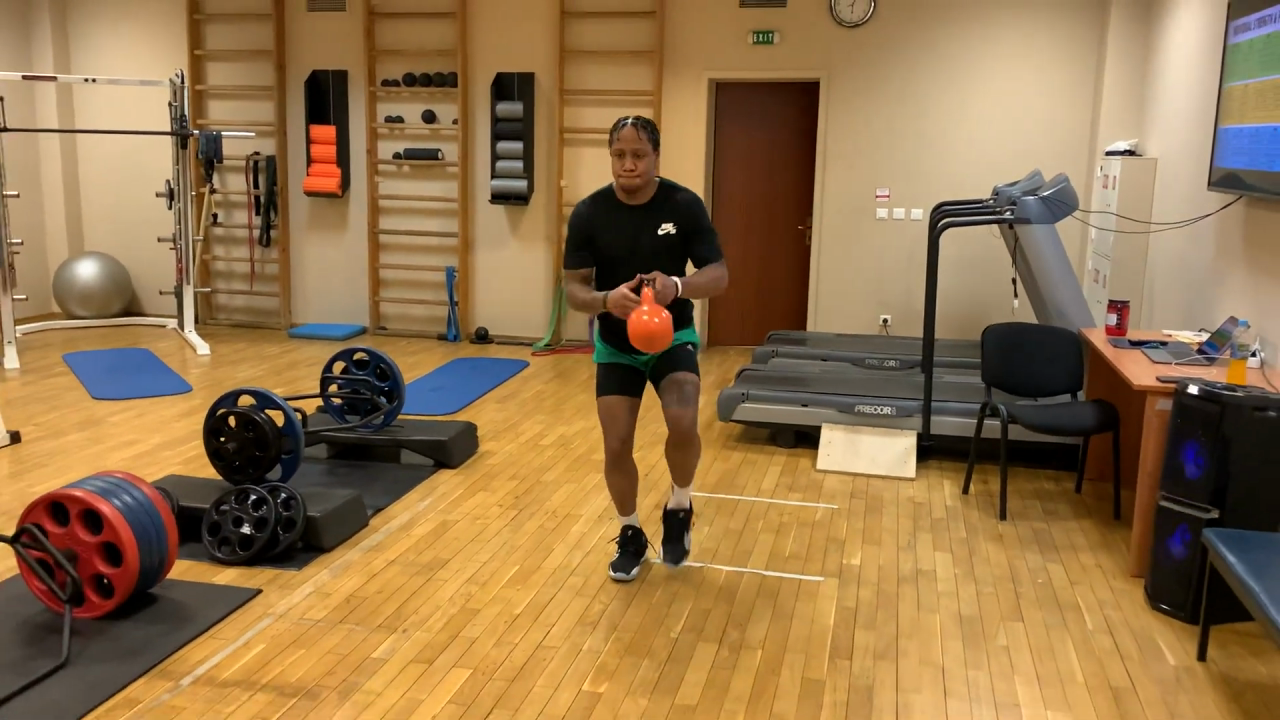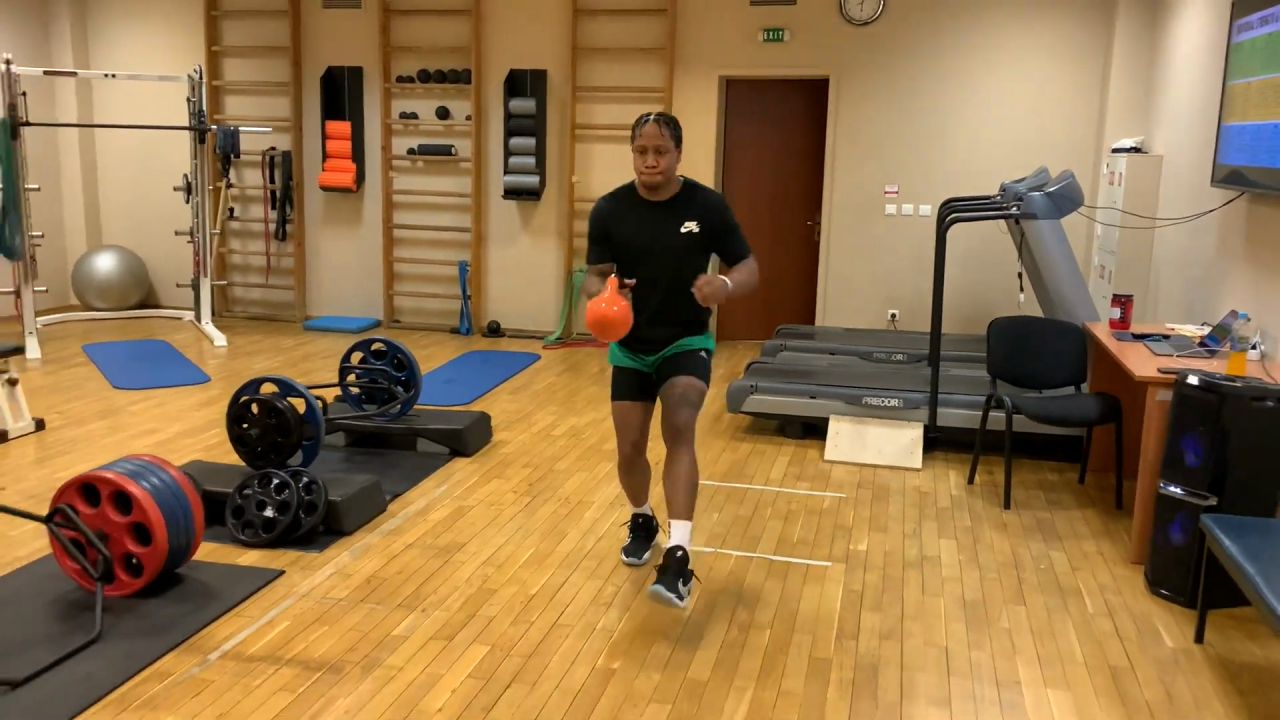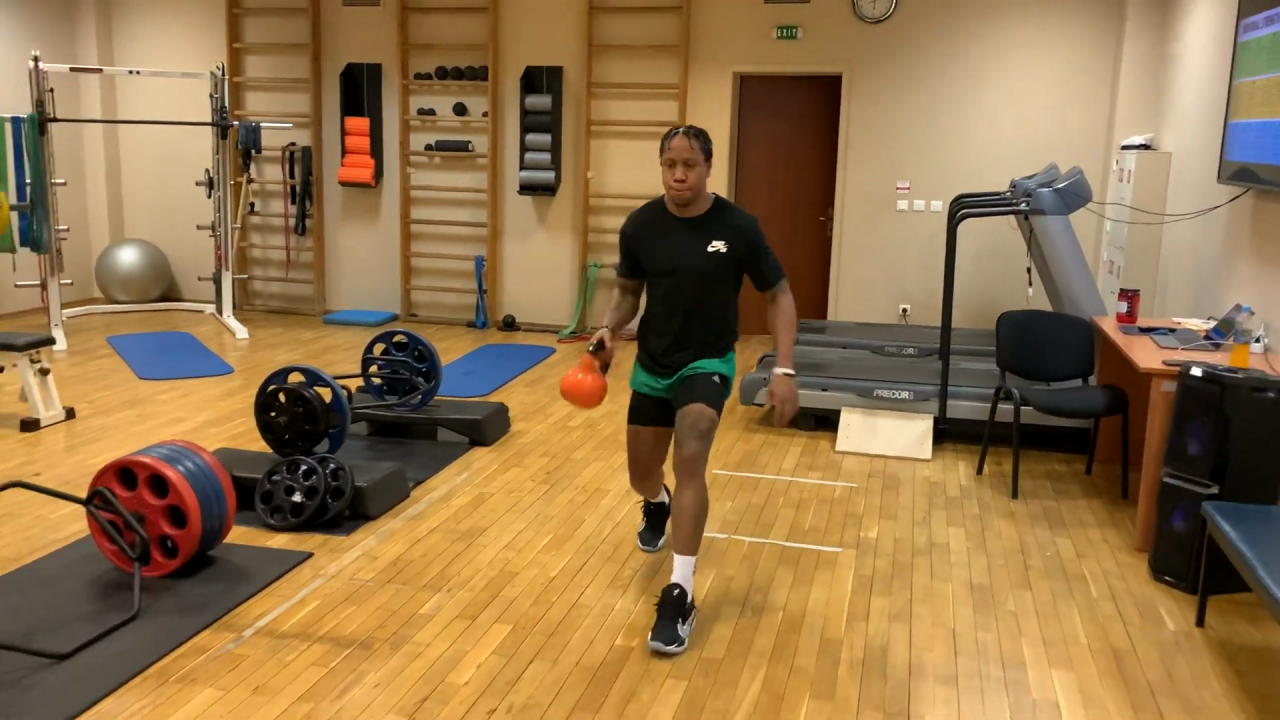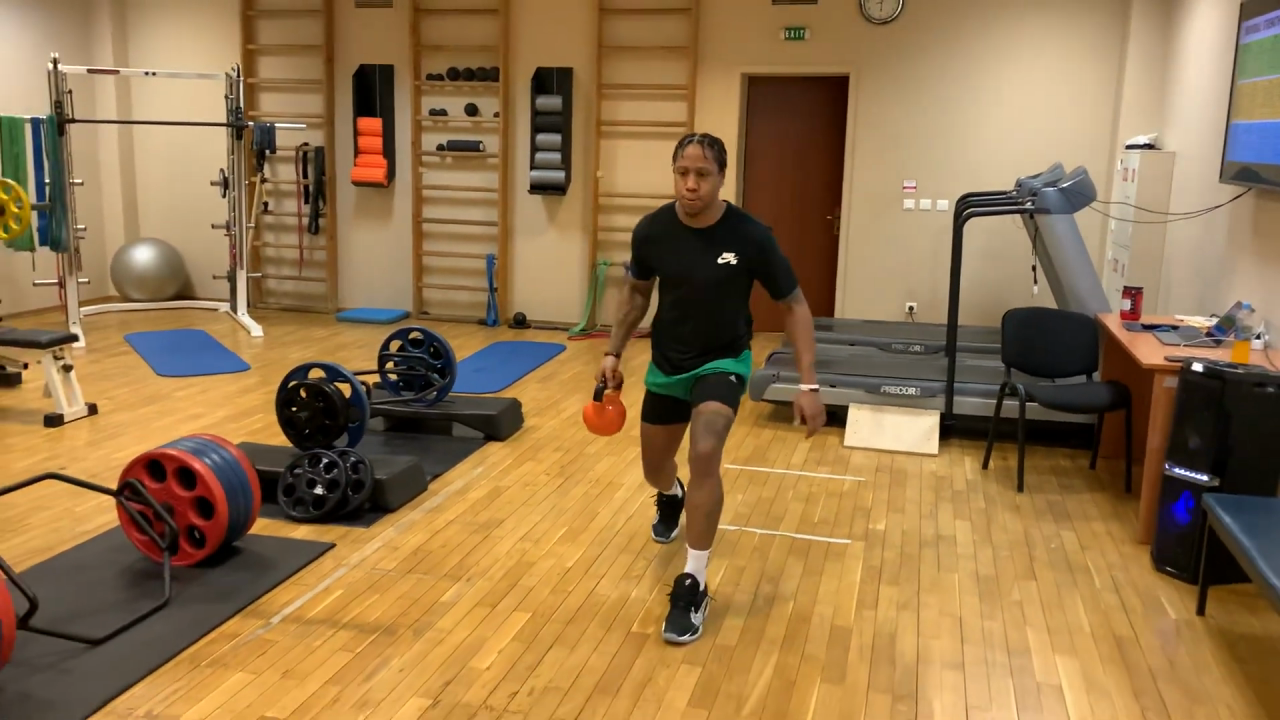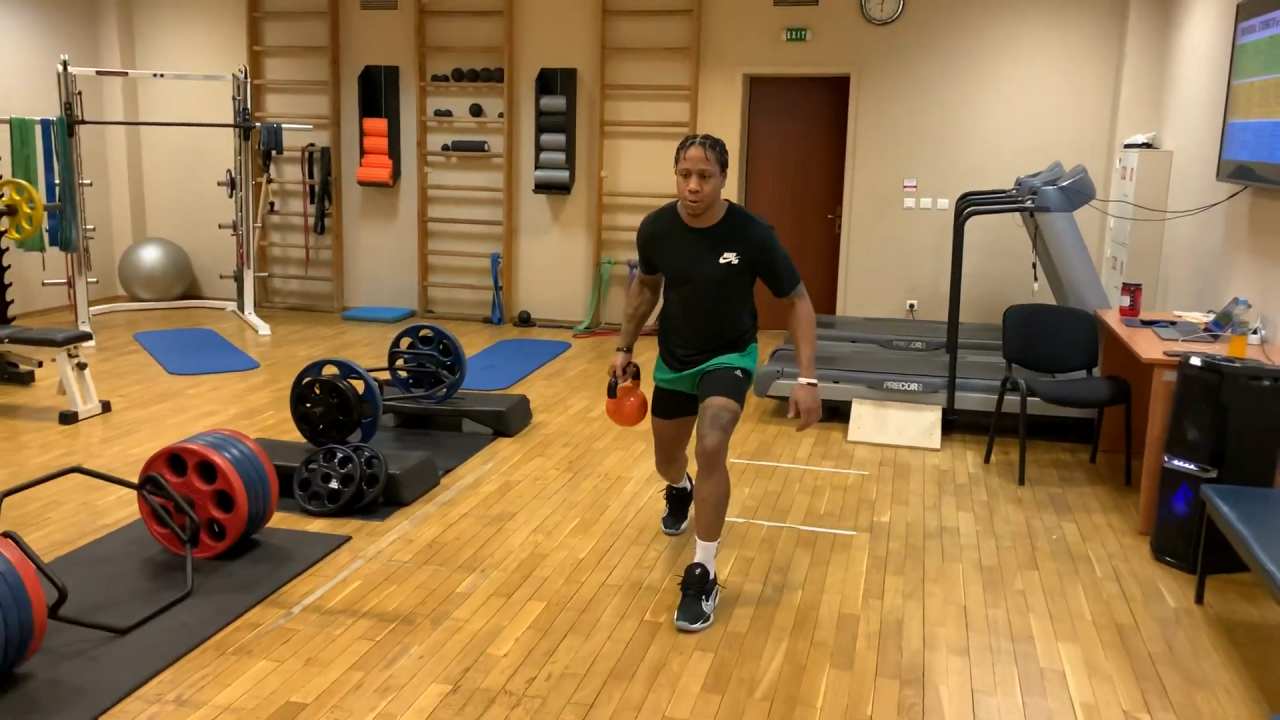
dt=0.2s
person 1, frame 1
left shoulder: (684, 205)
right shoulder: (588, 213)
left elbow: (718, 275)
right elbow: (573, 288)
left wrist: (677, 285)
right wrist: (606, 299)
left hip: (672, 334)
right hip: (616, 343)
left knee: (683, 427)
right knee: (616, 446)
left ankle: (679, 507)
right ankle: (629, 533)
person 1, frame 2
left shoulder: (707, 206)
right shoulder: (609, 210)
left elbow: (749, 266)
right elbow: (595, 278)
left wrist: (725, 283)
right wrist: (607, 292)
left hip: (688, 340)
right hip: (631, 347)
left knee: (678, 432)
right knee: (630, 454)
left ankle: (677, 558)
right ankle: (642, 524)
person 1, frame 3
left shoulder: (738, 227)
right shoulder: (640, 225)
left elbow: (778, 294)
left wrist: (784, 368)
right wrist: (607, 330)
left hip: (708, 362)
right hip: (652, 364)
left knee: (690, 459)
right knee: (640, 474)
left ankle: (679, 594)
right ankle: (657, 506)
person 1, frame 4
left shoulder: (750, 236)
right shoulder: (651, 230)
left elbow: (795, 306)
left wrist: (809, 384)
right wrist: (613, 351)
left hip: (723, 362)
right hip: (665, 363)
left knee: (704, 455)
right knee: (654, 468)
left ankle: (692, 584)
right ankle: (671, 497)
person 1, frame 5
left shoulder: (752, 234)
right shoulder: (655, 229)
left elbow: (797, 301)
left wrist: (807, 379)
right wrist: (625, 347)
left hip: (729, 356)
right hip: (673, 358)
left knee: (711, 449)
right knee: (666, 460)
left ankle: (702, 573)
right ankle: (680, 491)
